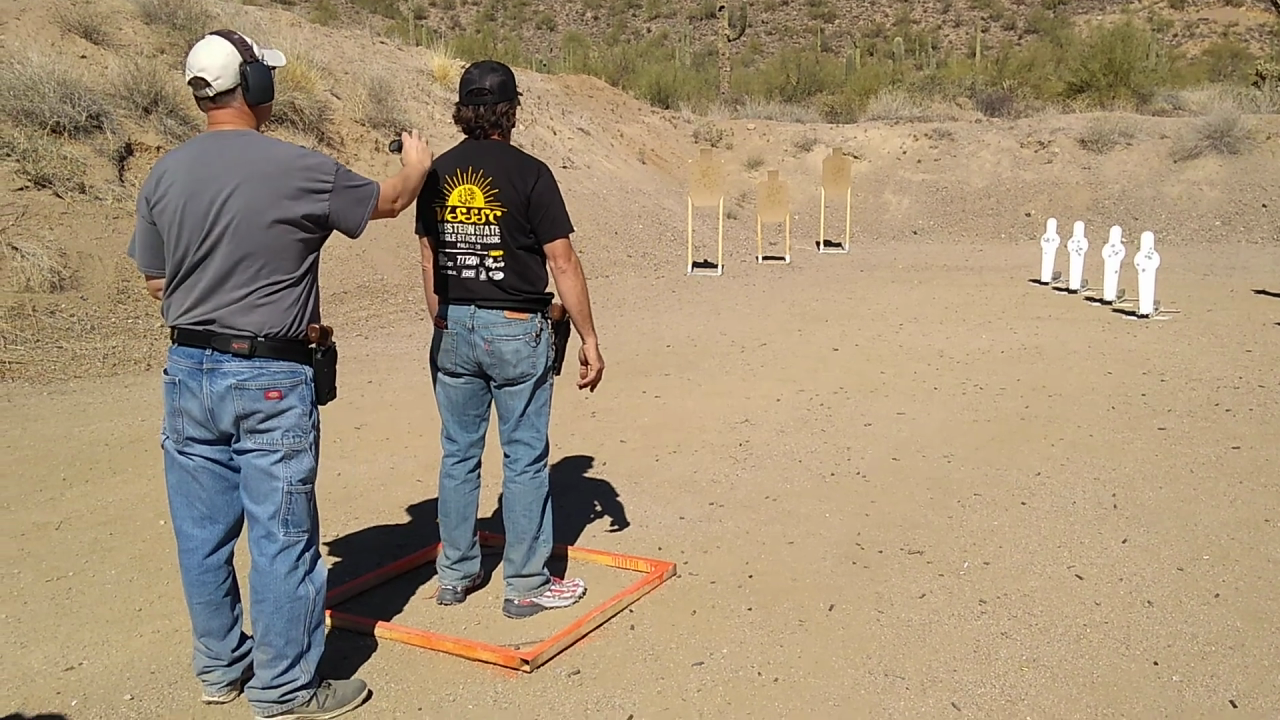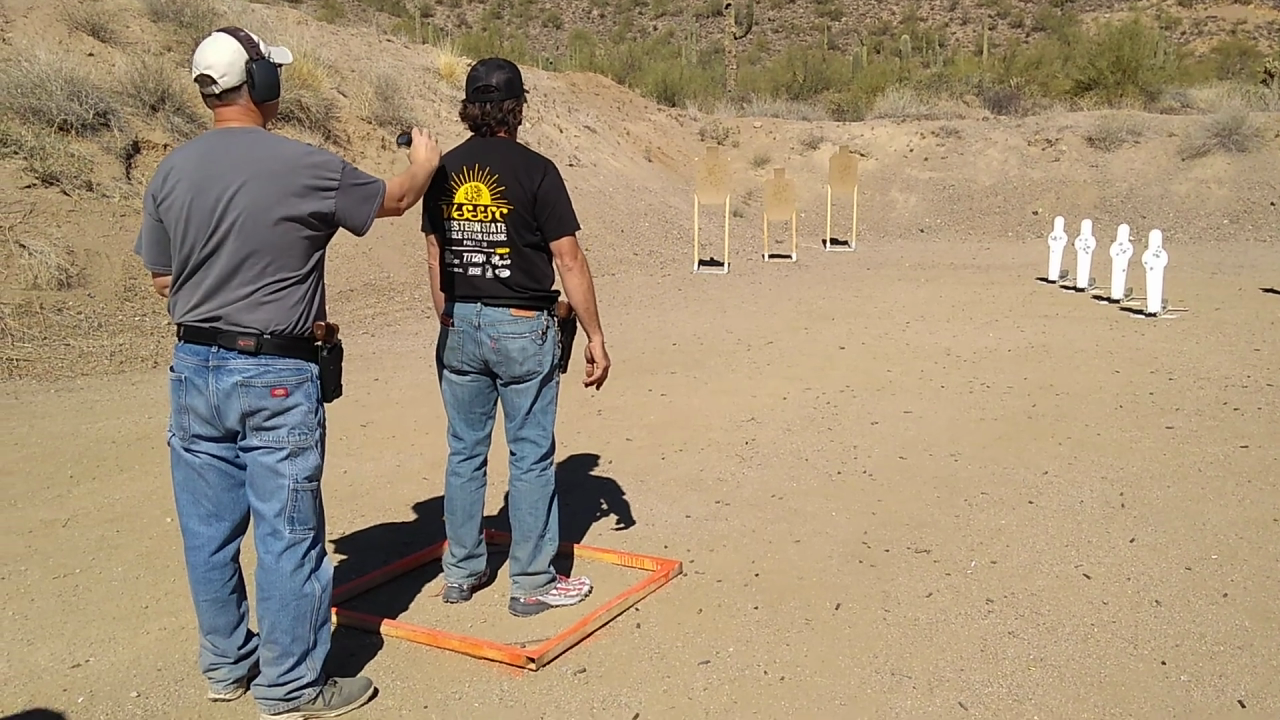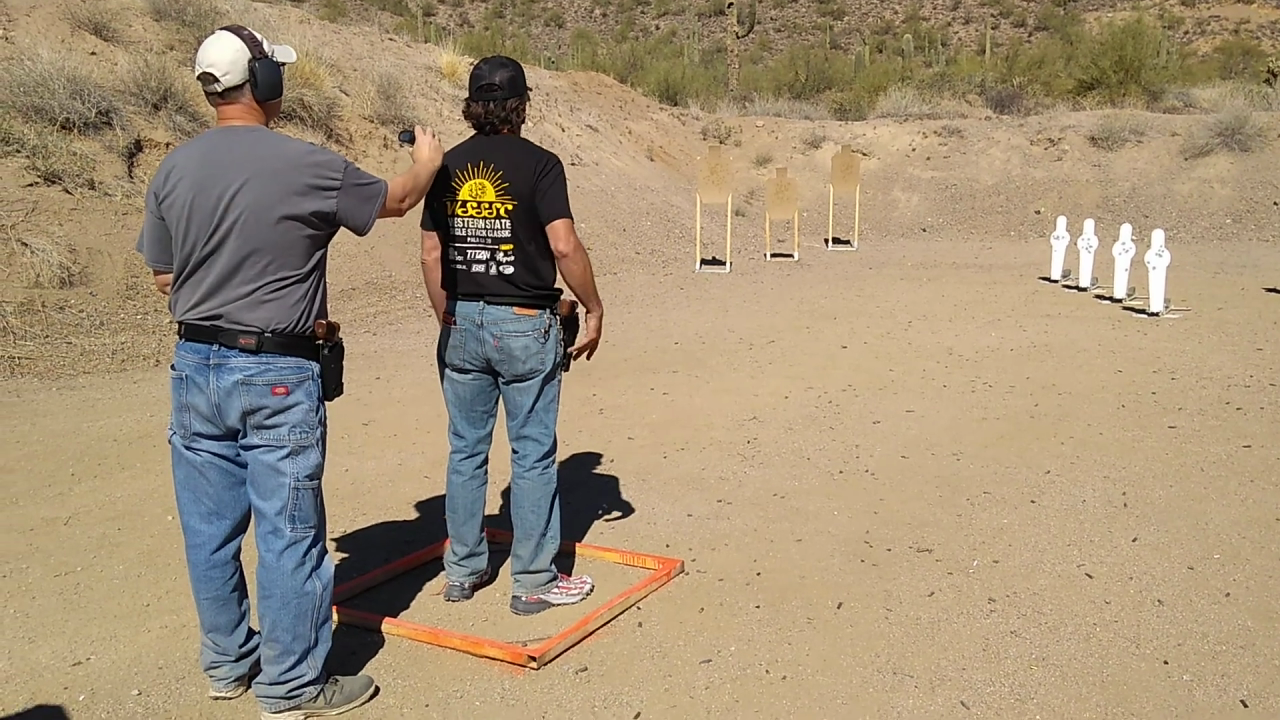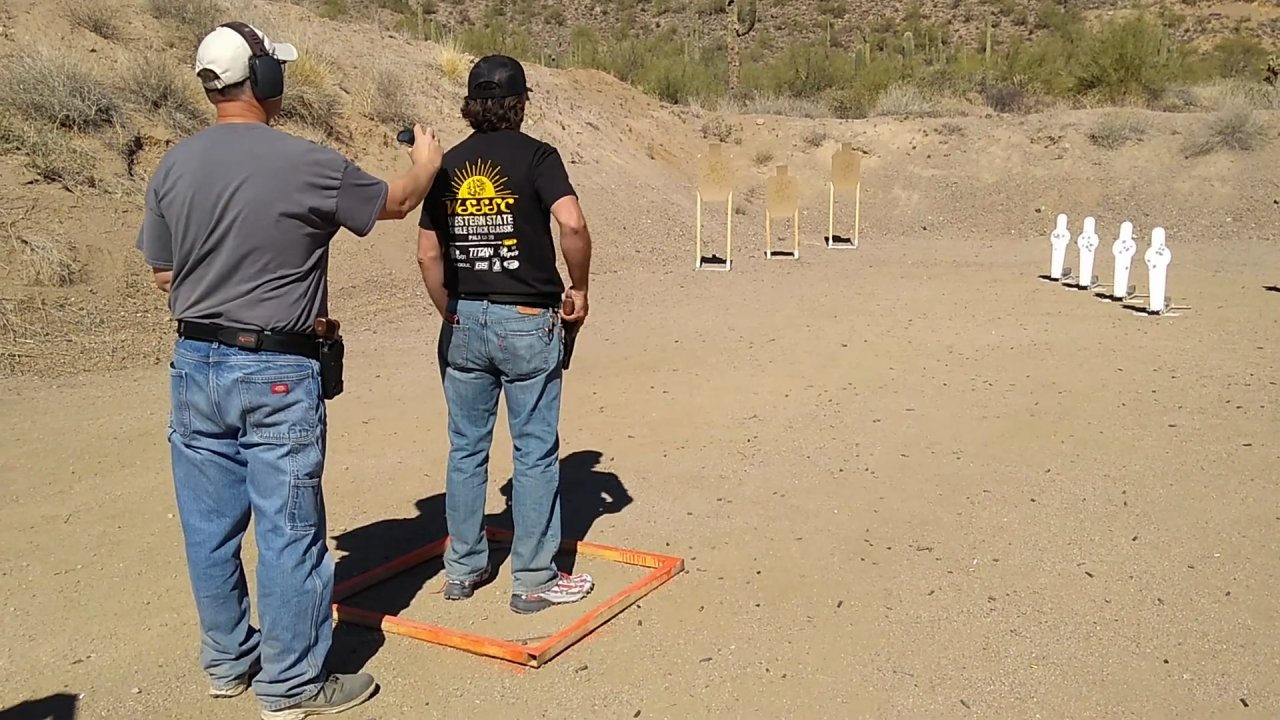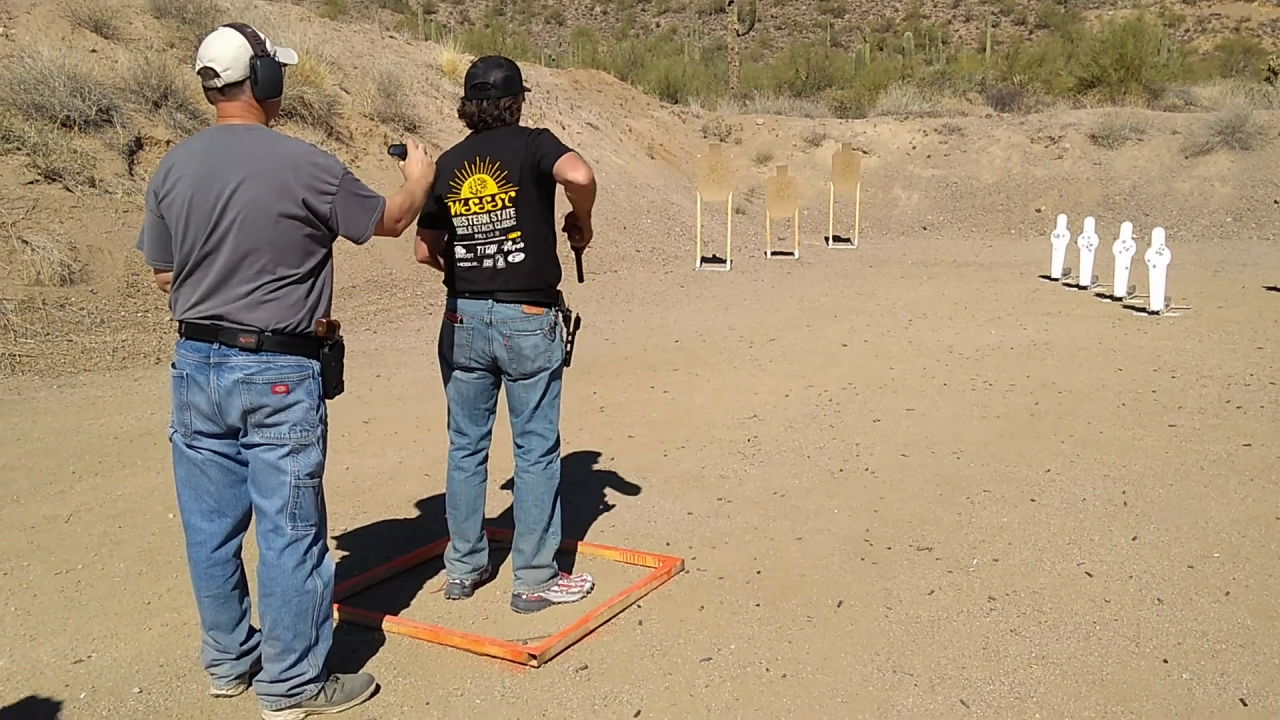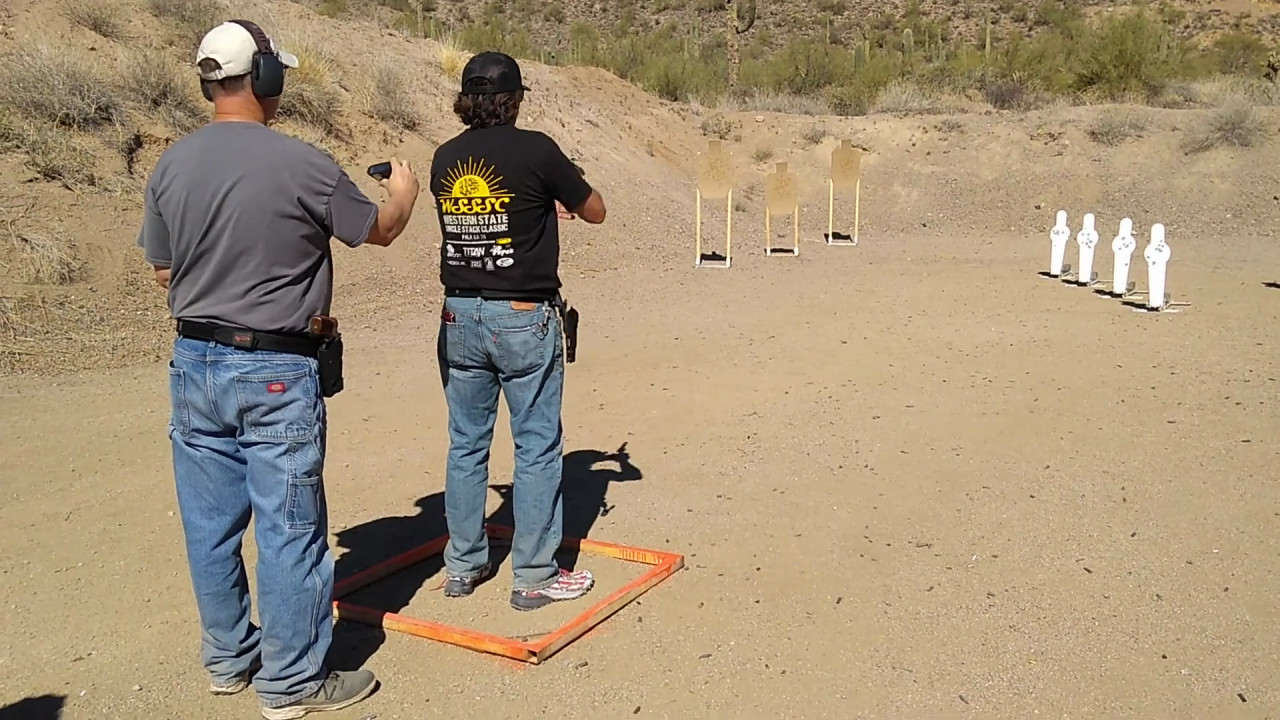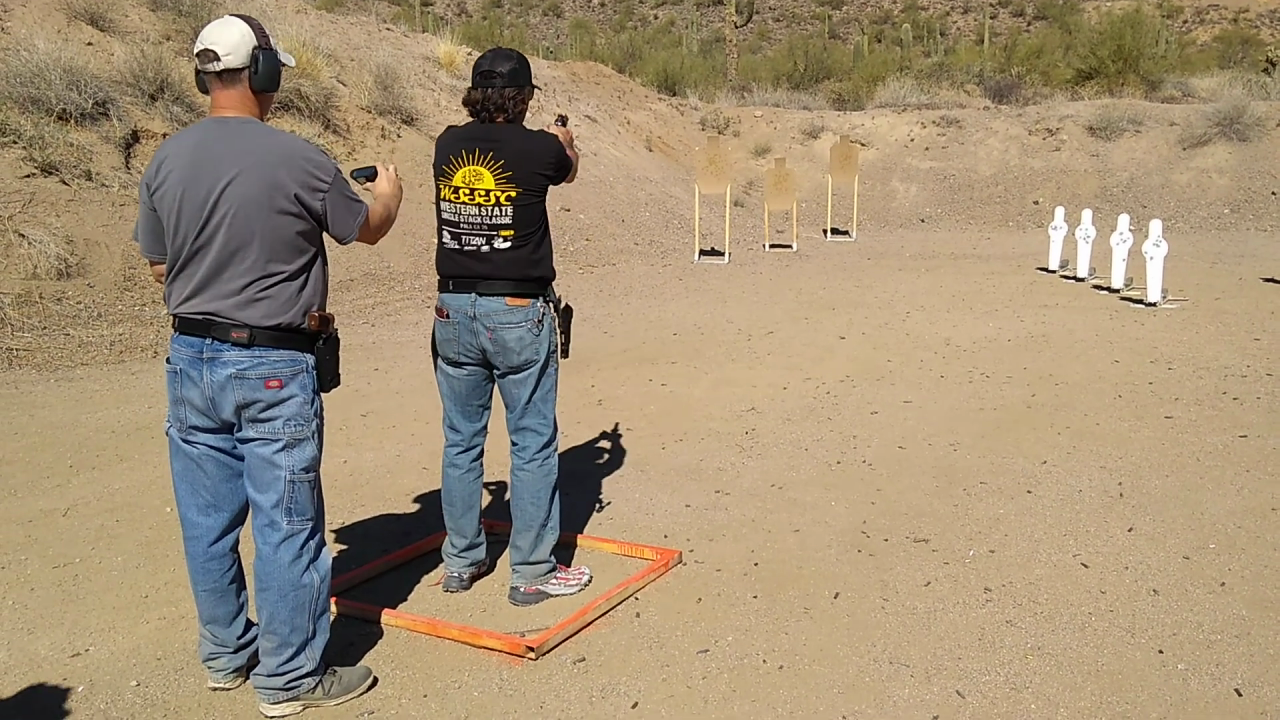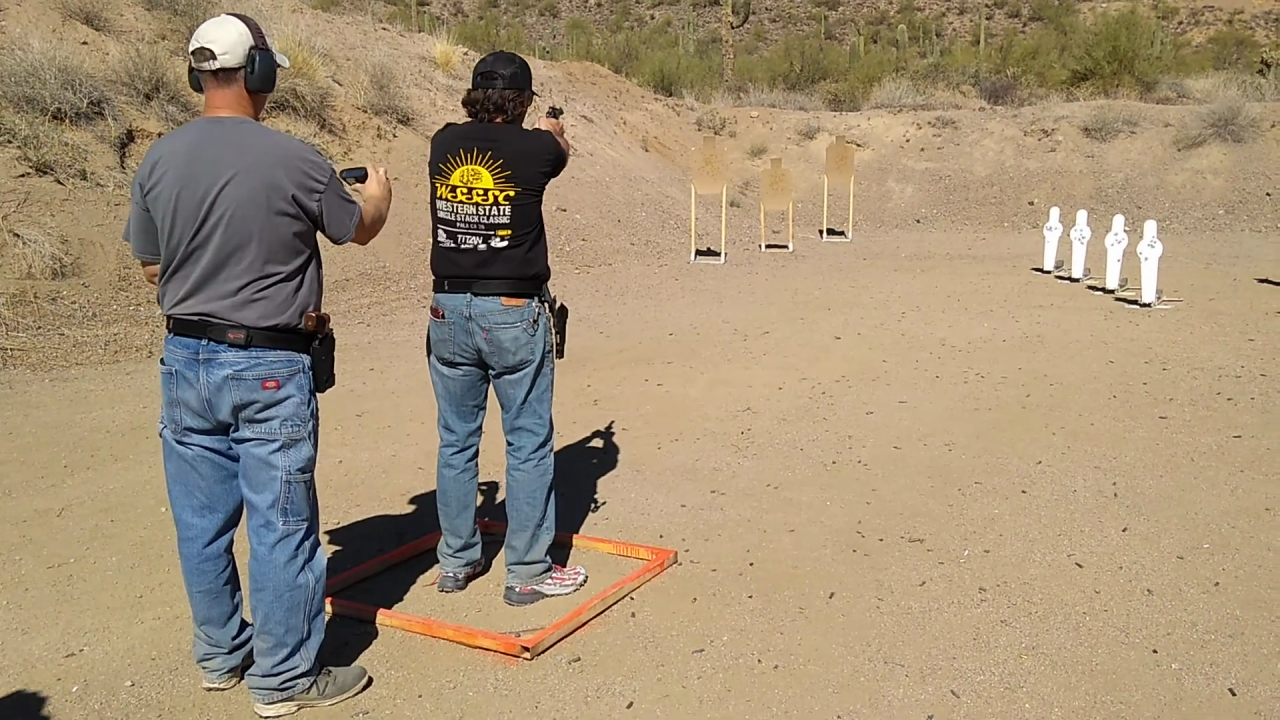
dt=0.2s
person 1, frame 1
left shoulder: (164, 174)
right shoulder: (300, 169)
left elbow: (157, 283)
right elbow: (388, 201)
right wrist: (417, 165)
left hip: (189, 371)
right hip: (270, 380)
left knee: (203, 531)
right knee: (282, 537)
person 1, frame 2
left shoulder: (170, 171)
right shoulder: (306, 167)
left elbow: (163, 280)
right elbow: (393, 199)
right wrist: (425, 162)
left hip: (194, 368)
right hip: (276, 376)
left knee: (209, 528)
right knee: (287, 534)
person 1, frame 3
left shoulder: (172, 170)
right shoulder: (307, 166)
left elbow: (164, 277)
right elbow: (395, 199)
right wrist: (428, 161)
left hip: (195, 366)
right hip: (277, 375)
left knee: (210, 526)
right knee: (288, 532)
left ankle: (227, 662)
person 1, frame 4
left shoulder: (172, 165)
right shoulder: (307, 164)
left elbow: (163, 273)
right elbow: (396, 203)
right wrist: (426, 162)
left hip: (195, 364)
right hip: (277, 373)
left knee: (210, 524)
right knee: (288, 530)
left ankle: (227, 660)
person 1, frame 5
left shoulder: (172, 167)
right shoulder: (305, 165)
left elbow: (165, 276)
right elbow: (391, 220)
right wrist: (420, 177)
left hip: (196, 364)
right hip: (277, 373)
left knee: (210, 525)
right knee: (289, 530)
left ankle: (228, 660)
person 1, frame 6
left shoulder: (171, 165)
right shoulder: (301, 164)
left elbow: (164, 272)
right elbow: (379, 231)
right wrist: (404, 192)
left hip: (195, 362)
right hip: (275, 372)
left knee: (210, 523)
right knee: (288, 529)
left ankle: (227, 657)
person 1, frame 7
left shoulder: (164, 160)
right shoulder: (297, 159)
left elbow: (159, 267)
right elbow: (367, 230)
right wrist: (389, 194)
left hip: (191, 358)
right hip: (271, 368)
left knee: (207, 519)
right knee: (285, 525)
left ankle: (225, 653)
person 1, frame 8
left shoulder: (157, 159)
right shoulder: (293, 159)
left elbow: (152, 268)
right elbow: (359, 230)
right wrist: (379, 195)
left hip: (185, 360)
right hip: (268, 368)
left knee: (201, 521)
right knee: (281, 525)
left ankle: (220, 654)
person 2, frame 1
left shoulder: (437, 173)
right shoulder: (528, 173)
left elbow: (430, 260)
right elbow: (563, 263)
right wrist: (589, 339)
left hip: (455, 327)
right hip: (516, 328)
left knee: (458, 454)
right knee: (525, 458)
left ankle: (455, 573)
right ankle: (526, 585)
person 2, frame 2
left shoulder: (444, 170)
right shoulder: (535, 170)
left elbow: (435, 257)
right elbow: (569, 261)
right wrist: (595, 337)
left hip: (461, 325)
right hip: (522, 327)
left knee: (465, 452)
right knee: (531, 456)
left ankle: (461, 571)
right ankle: (532, 583)
person 2, frame 3
left shoulder: (446, 165)
right shoulder: (538, 164)
left elbow: (431, 255)
right elbow: (565, 248)
right wrist: (593, 309)
left hip: (462, 322)
right hip: (525, 323)
left knee: (466, 450)
right knee: (533, 455)
left ankle: (463, 570)
right ankle: (534, 582)
person 2, frame 4
left shoulder: (447, 164)
right shoulder: (535, 157)
left elbow: (428, 253)
right elbow: (571, 222)
right wrist: (579, 283)
left hip: (463, 320)
right hip: (527, 323)
left knee: (466, 448)
right knee: (534, 454)
left ankle: (463, 568)
right ankle: (533, 581)
person 2, frame 5
left shoulder: (448, 165)
right shoulder: (531, 144)
left elbow: (425, 250)
right elbow: (579, 175)
right wrist: (580, 225)
left hip: (464, 319)
right hip: (528, 320)
left knee: (467, 446)
right knee: (536, 450)
left ankle: (463, 567)
right ankle: (535, 579)
person 2, frame 6
left shoulder: (444, 159)
right shoulder: (534, 150)
right elbow: (595, 212)
right wrist: (566, 195)
left hip: (461, 316)
right hip: (524, 318)
left knee: (466, 444)
right knee: (536, 448)
left ankle: (463, 564)
right ankle: (535, 577)
person 2, frame 7
left shoulder: (448, 144)
right shoulder: (540, 148)
right elbow: (568, 170)
left hip: (454, 310)
right hip: (518, 314)
left knee: (461, 441)
right knee: (532, 445)
left ankle: (461, 561)
right ankle: (533, 573)
person 2, frame 8
left shoulder: (444, 143)
right shoulder: (535, 147)
left hip: (449, 310)
right hip: (514, 313)
left knee: (456, 441)
right knee: (528, 445)
left ankle: (456, 561)
right ankle: (528, 572)
